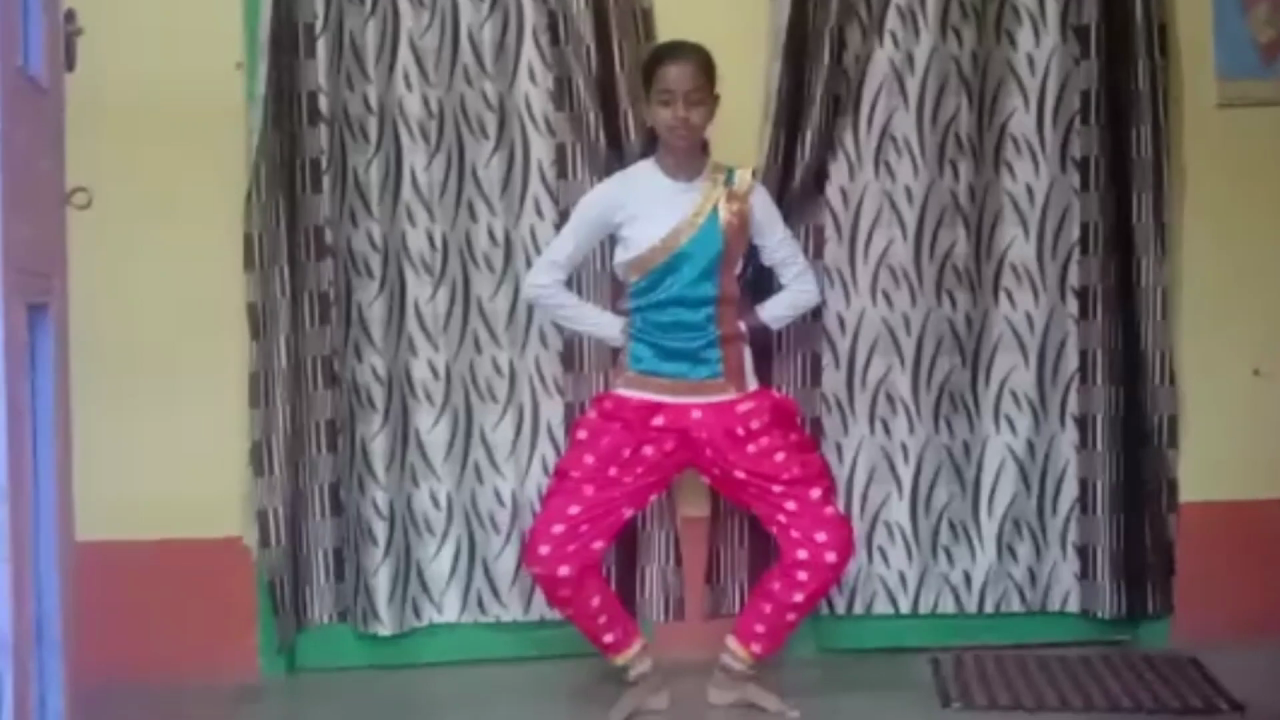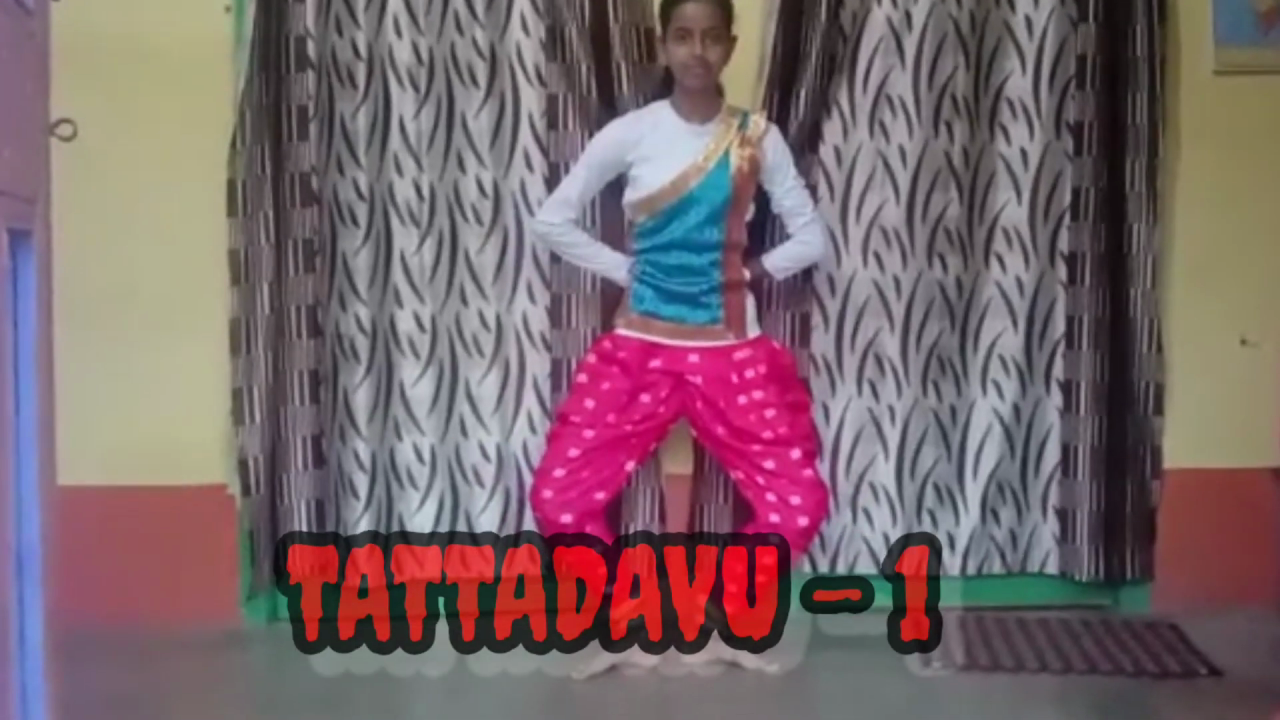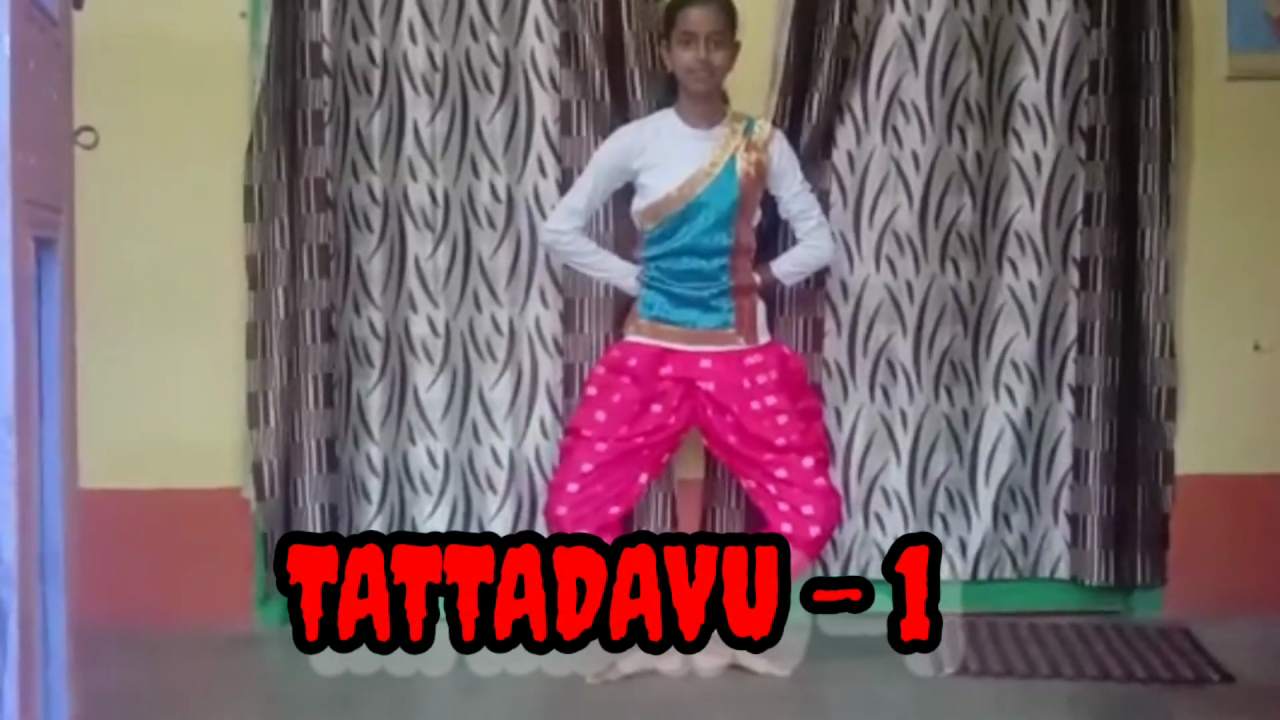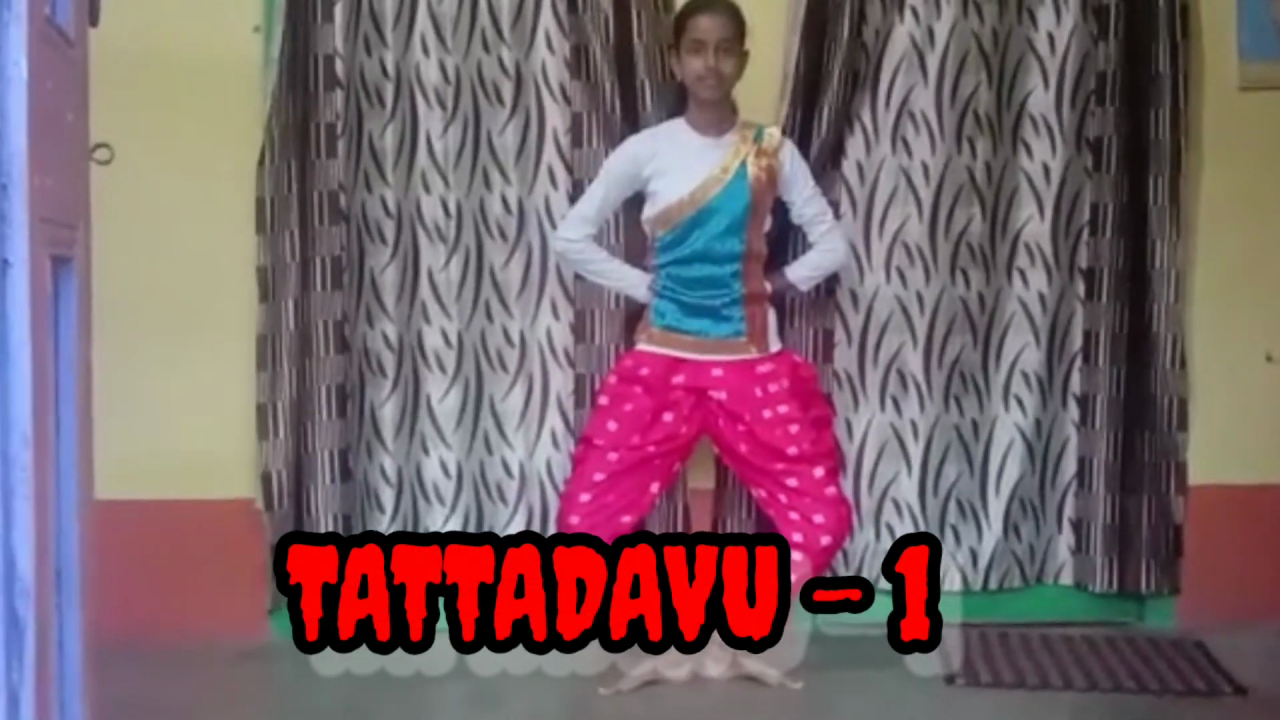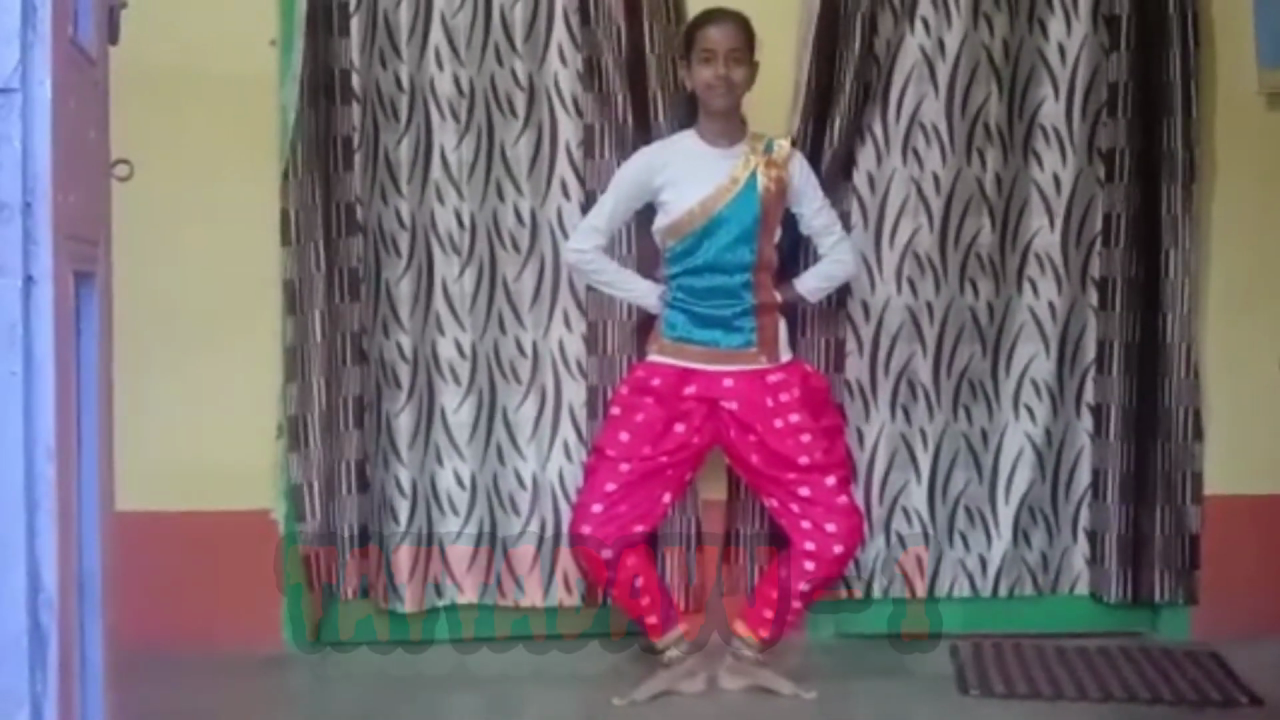
dt=1s
person 1, frame 1
left shoulder: (743, 193)
right shoulder: (616, 195)
left elbow: (804, 285)
right elbow: (541, 284)
left wrist: (747, 320)
right wrist: (617, 328)
left hip: (732, 405)
right hip: (640, 406)
left knee: (825, 541)
right knee: (552, 554)
person 1, frame 2
left shoulder: (758, 137)
right shoulder: (630, 133)
left elbow: (812, 237)
right elbow: (551, 220)
left wrist: (752, 269)
right wrist: (626, 268)
left hip: (730, 350)
right hip: (640, 348)
left knee: (799, 501)
right knee: (559, 496)
person 1, frame 3
left shoulder: (763, 143)
right shoulder: (636, 141)
left elbow: (819, 242)
right elbow: (559, 230)
left wrist: (761, 276)
right wrist: (633, 277)
left hip: (740, 356)
right hip: (650, 354)
left knee: (811, 508)
right knee: (574, 509)
person 1, frame 4
left shoulder: (774, 152)
right shoulder: (645, 150)
left elbow: (833, 245)
right elbow: (570, 238)
left wrist: (773, 285)
right wrist: (645, 286)
left hip: (752, 365)
right hip: (661, 363)
left knee: (822, 519)
right knee: (586, 521)
person 1, frame 5
left shoulder: (783, 165)
right shoulder: (655, 163)
left elbow: (840, 260)
right elbow: (581, 252)
left wrist: (785, 296)
right wrist: (660, 299)
left hip: (764, 379)
right hip: (673, 377)
left knee: (834, 534)
right knee: (598, 532)
left ankle: (746, 652)
right ankle: (678, 654)
